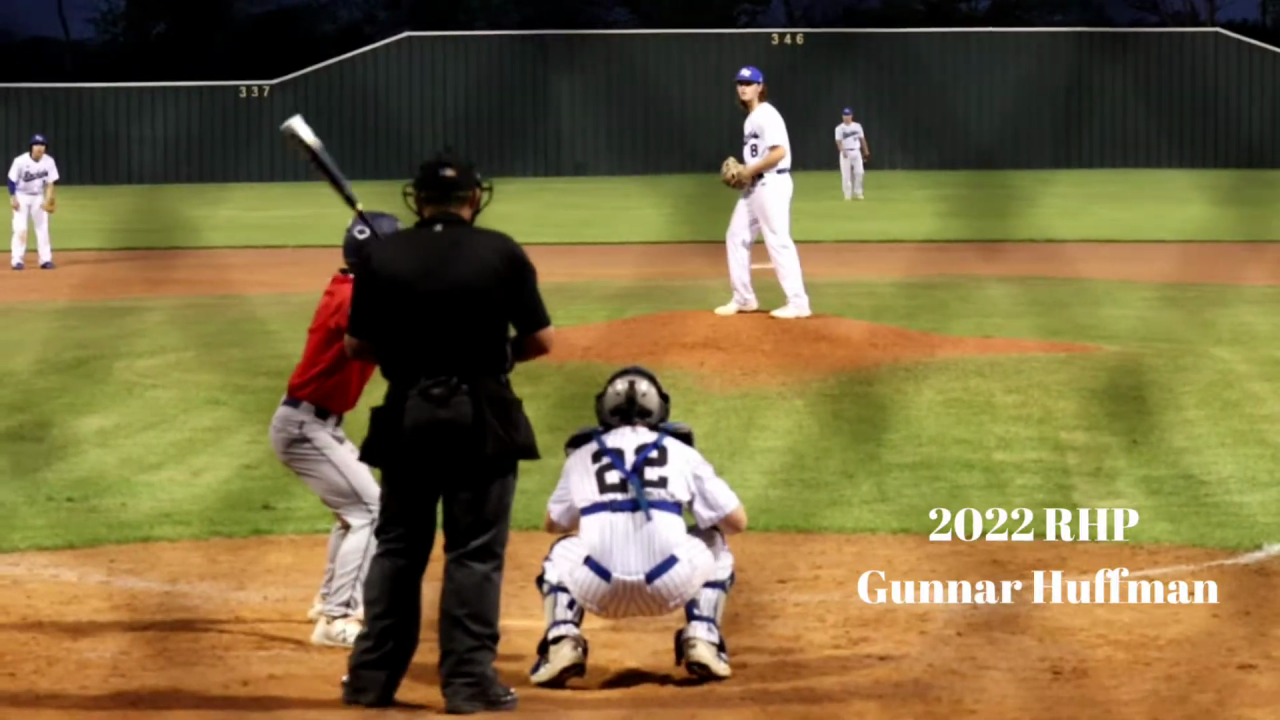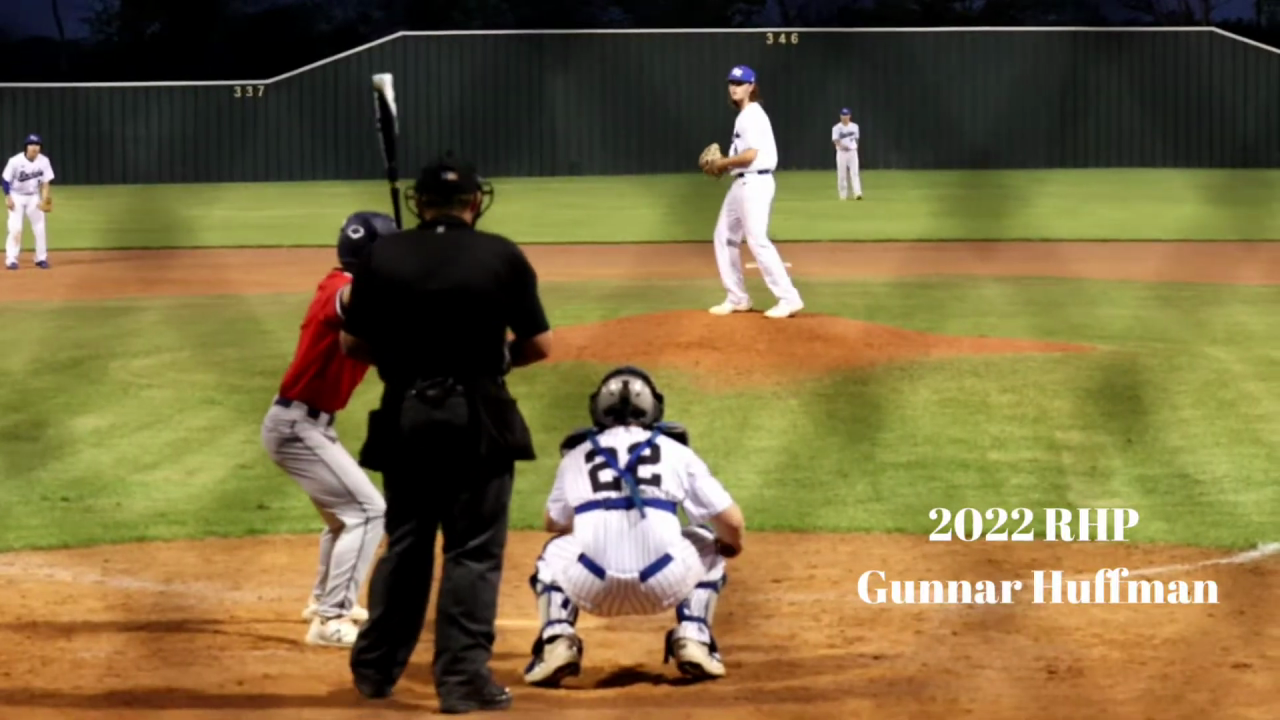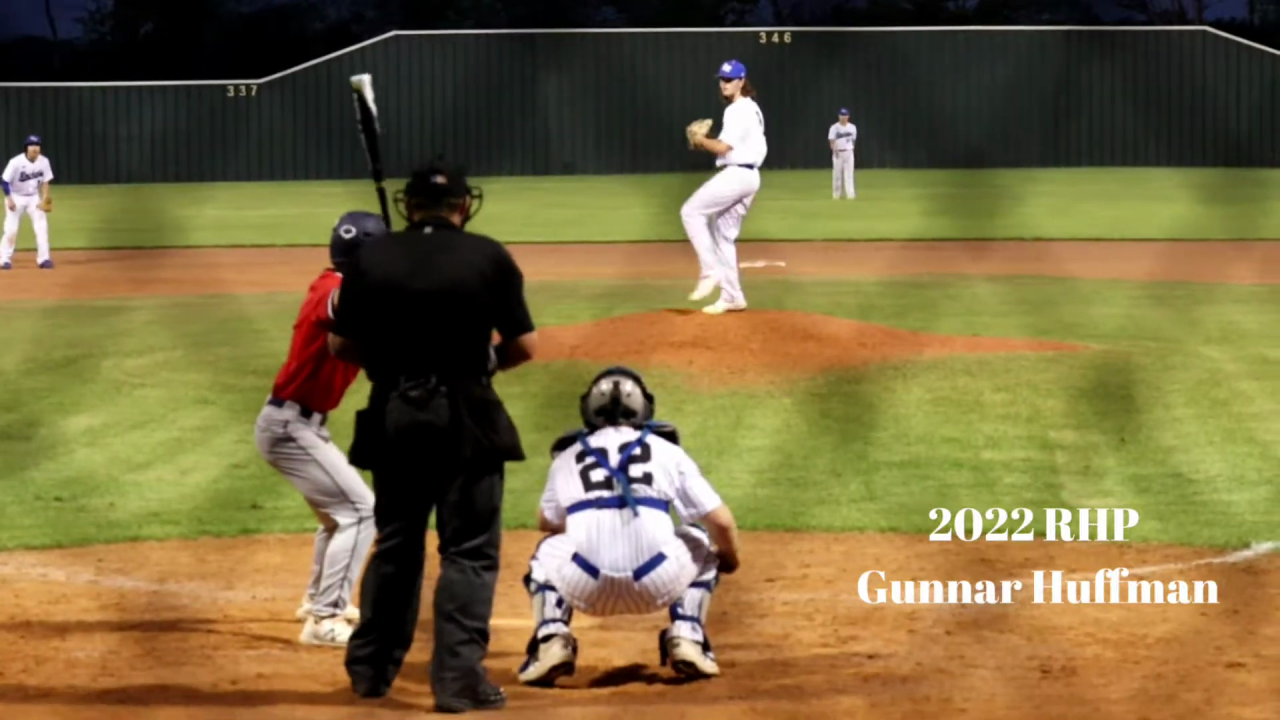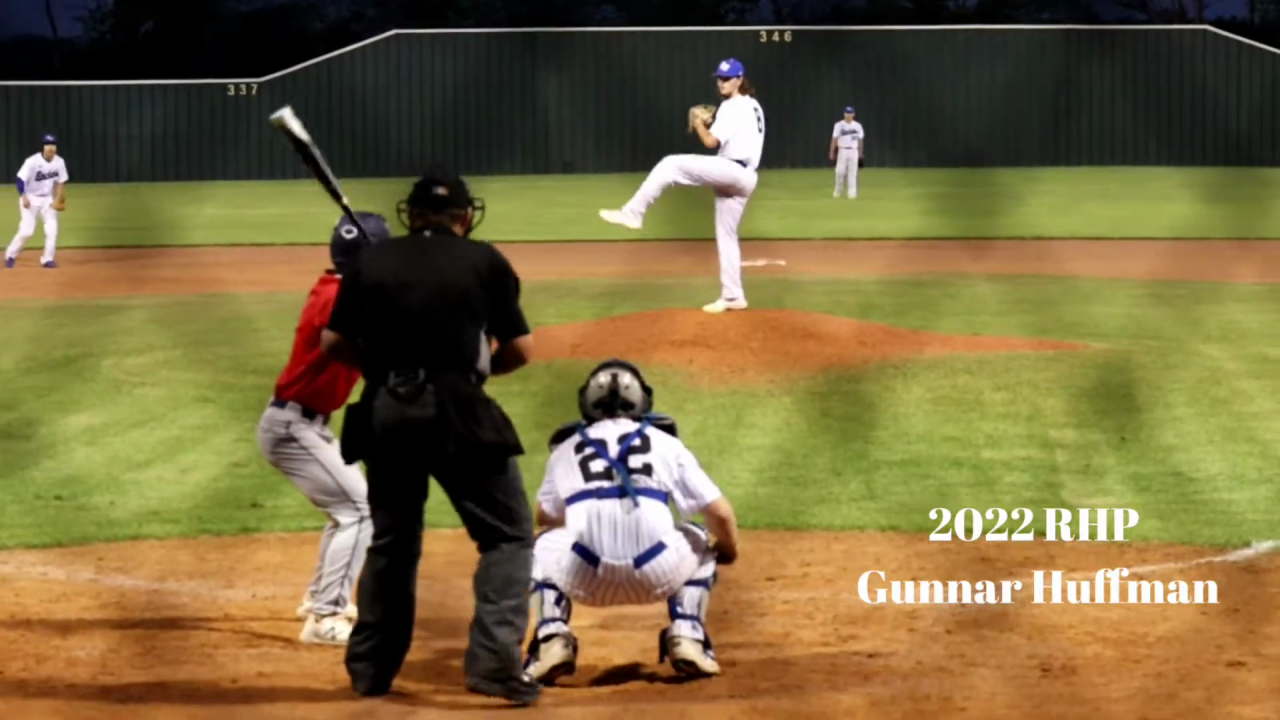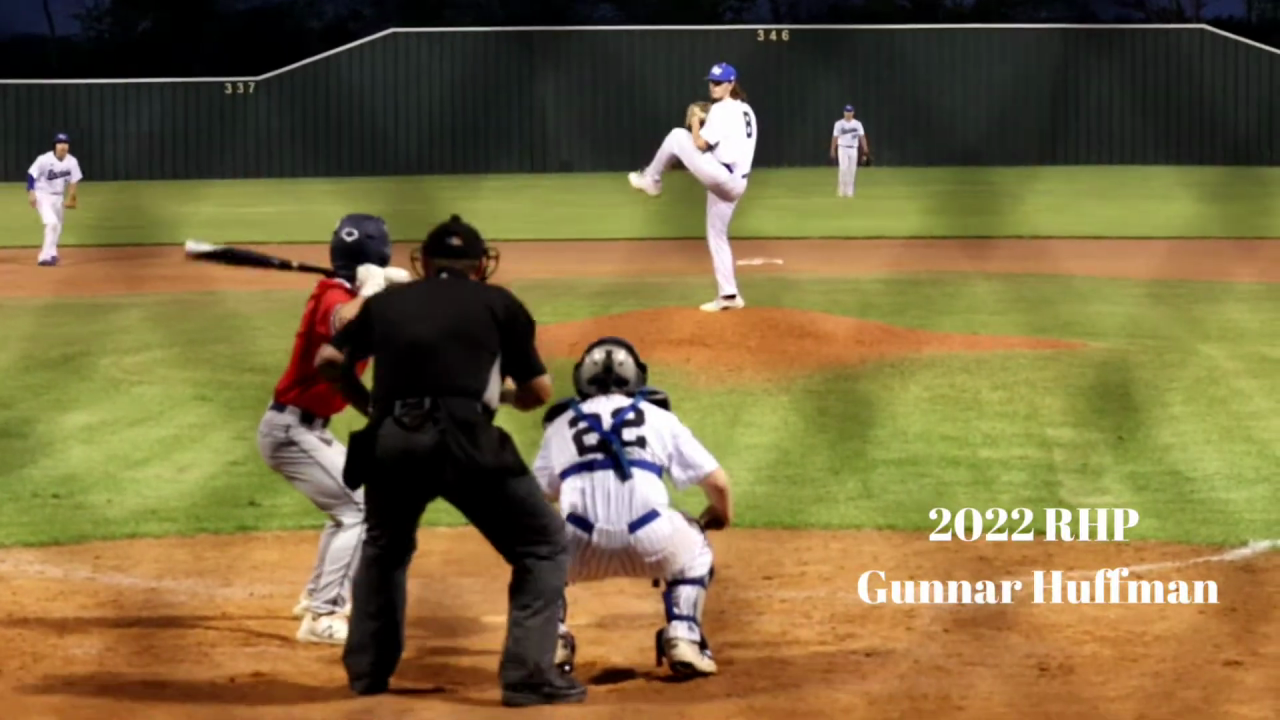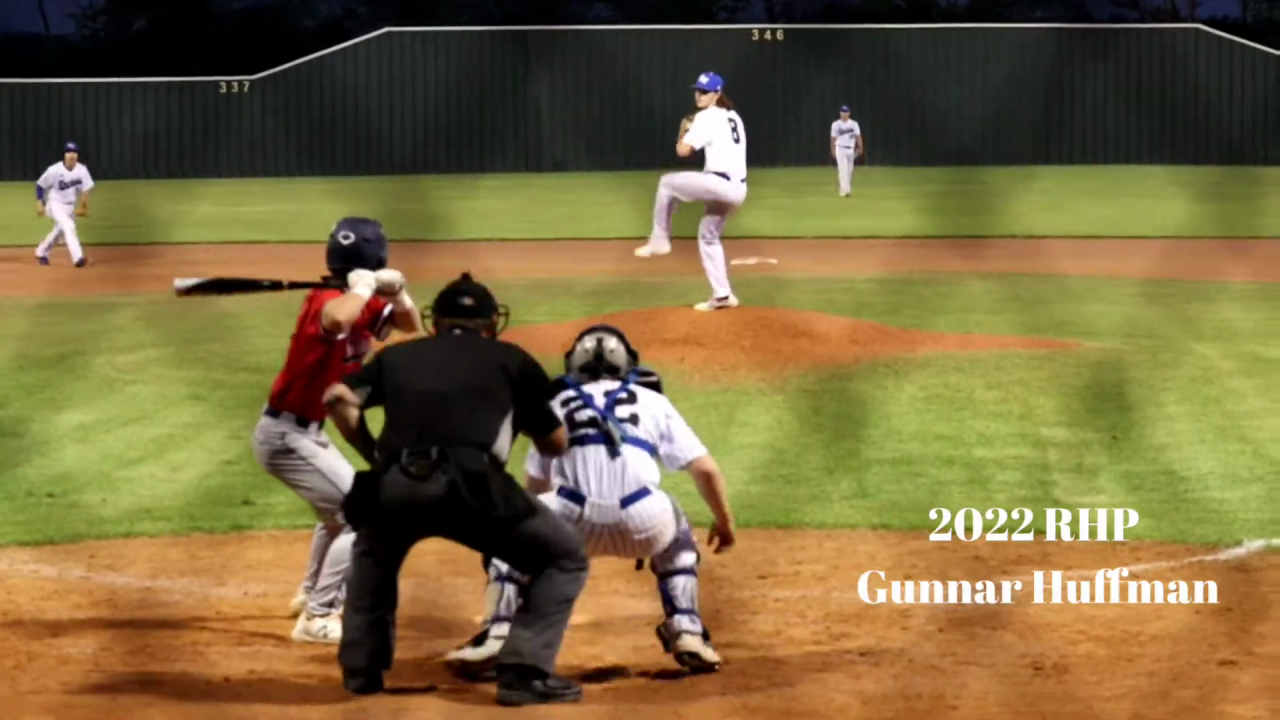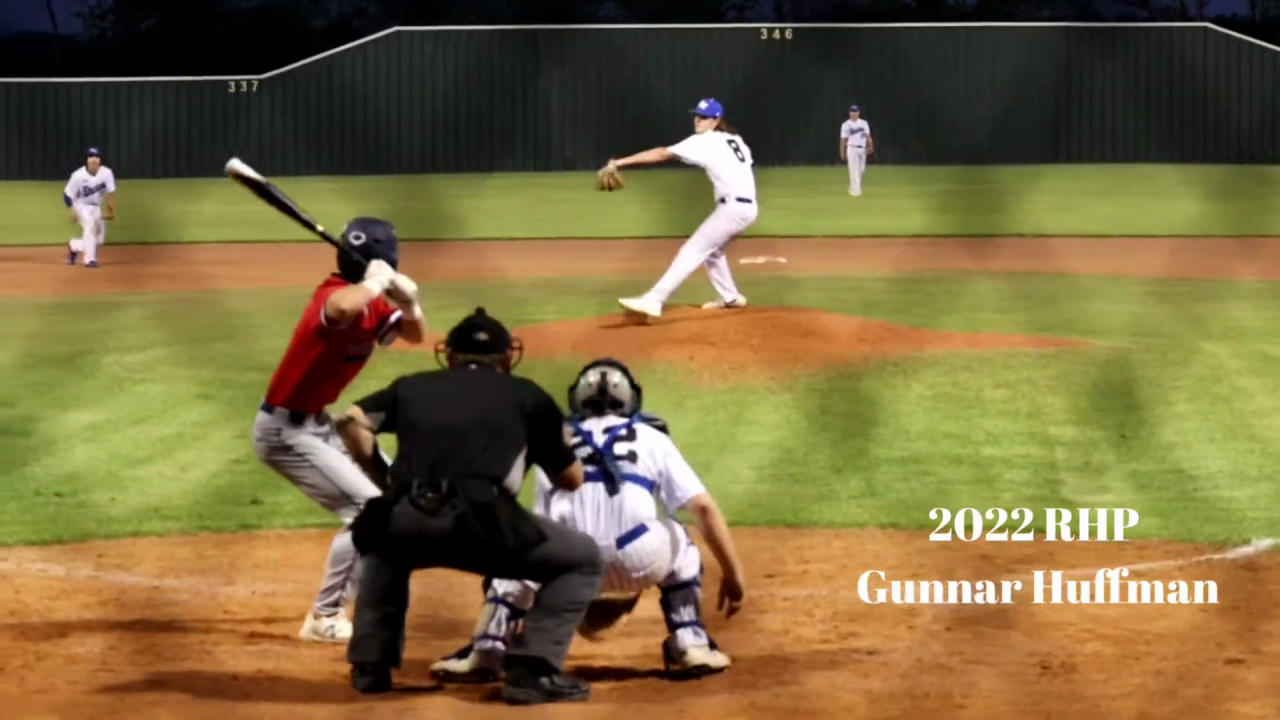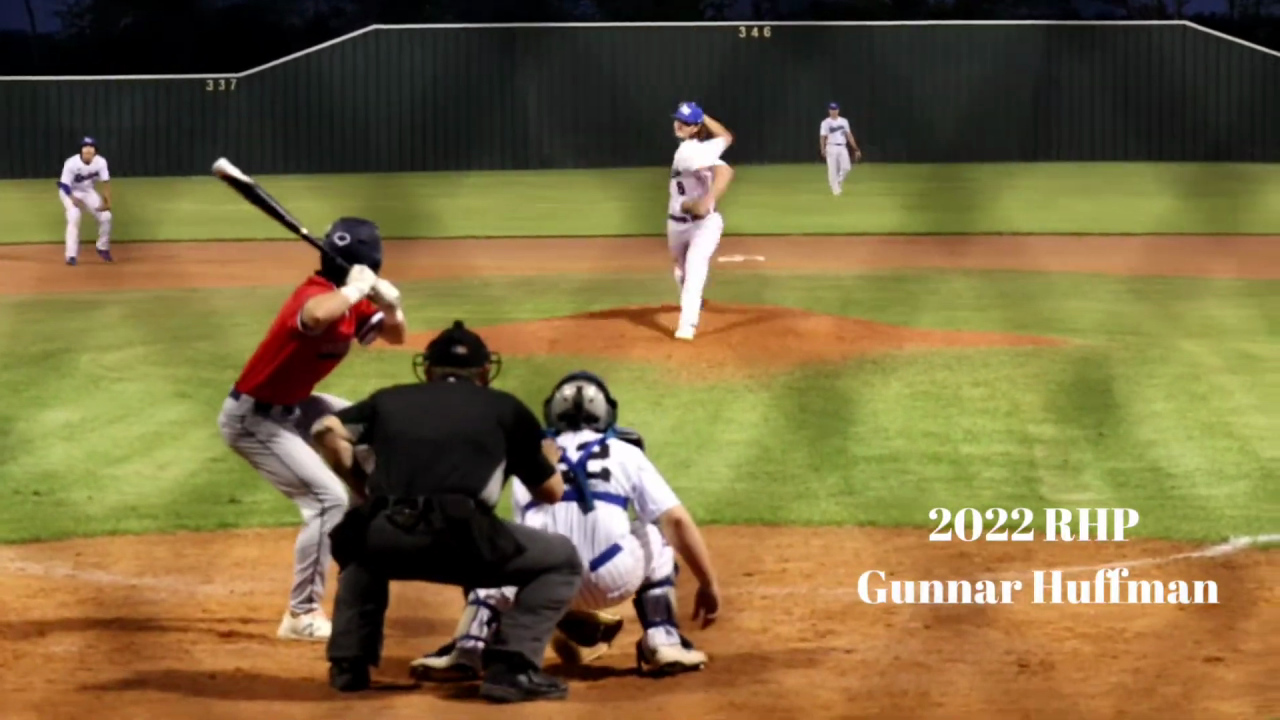
dt=0.2s
person 1, frame 1
left shoulder: (382, 255)
right shoulder: (500, 252)
left elbow: (357, 346)
right elbow: (541, 339)
left hip: (408, 415)
right hip: (480, 415)
left knee: (398, 548)
right knee: (475, 553)
left ankle: (372, 676)
right ankle: (468, 681)
person 1, frame 2
left shoulder: (383, 255)
right shoulder: (501, 255)
left elbow: (353, 343)
right elbow: (539, 344)
left hip: (406, 415)
right hip: (477, 417)
left knee: (406, 546)
right knee: (473, 552)
left ankle: (376, 667)
right ankle: (462, 679)
person 1, frame 3
left shoulder: (371, 257)
right shoulder: (488, 256)
left elbow: (340, 345)
right elbow: (524, 346)
left hip: (392, 417)
right hip: (464, 417)
left knee: (395, 545)
right knee: (469, 552)
left ankle: (370, 667)
right ankle: (457, 678)
person 1, frame 4
left shoulder: (370, 260)
right shoulder: (484, 260)
left elbow: (334, 342)
right elbow: (520, 349)
left hip: (384, 414)
right hip: (456, 413)
left knee: (391, 541)
right knee: (507, 535)
left ankle: (370, 667)
right ankle: (495, 662)
person 1, frame 5
left shoulder: (386, 300)
right shoulder: (498, 302)
left elbow: (329, 360)
right elbow: (539, 391)
left wrist: (371, 405)
right wrist: (506, 395)
left hip: (391, 442)
right hip: (462, 441)
left knee: (385, 549)
right knee: (542, 545)
left ankle: (367, 669)
right ankle: (529, 675)
person 1, frame 6
left shoulder: (398, 354)
right shoulder: (511, 358)
left elbow: (337, 398)
right elbow: (555, 445)
left wrist: (373, 453)
right wrist: (519, 418)
left hip: (395, 488)
right hip: (469, 487)
left knee: (373, 554)
right knee: (564, 559)
left ankle: (361, 669)
right ankle: (525, 673)
person 1, frame 7
left shoulder: (411, 386)
right shoulder: (527, 394)
left elbow: (350, 420)
right elbow: (571, 480)
left wrist: (386, 479)
right wrist: (566, 443)
left hip: (406, 522)
right hip: (478, 523)
left knee: (384, 549)
right knee: (582, 561)
left ankle: (370, 665)
right ankle: (533, 671)
person 1, frame 8
left shoulder: (389, 399)
right shoulder: (506, 407)
left elbow: (326, 431)
right elbow: (551, 492)
left wrist: (363, 487)
right wrist: (548, 457)
left hip: (385, 539)
right hip: (457, 539)
left knee: (366, 539)
right knee: (562, 561)
left ankle: (348, 663)
right ankle: (512, 669)
person 2, frame 1
left shoulder: (356, 290)
right shoulder: (349, 297)
left hip: (314, 421)
right hip: (305, 425)
left knee: (355, 510)
right knee: (372, 513)
left ankle: (332, 600)
right ankle: (335, 620)
person 2, frame 2
left shoulder: (353, 290)
right shoulder: (340, 290)
left hip: (305, 421)
right hip: (296, 425)
left knee: (344, 512)
right knee: (367, 512)
left ankle: (327, 601)
right ankle: (330, 621)
person 2, frame 3
left shoulder: (348, 293)
right shoulder: (331, 290)
left hip: (299, 421)
right hip: (289, 425)
left knee: (339, 510)
right knee: (360, 511)
left ankle: (320, 599)
right ankle: (324, 620)
person 2, frame 4
right shoulder: (335, 294)
left hip: (303, 423)
right hip: (292, 426)
left knee: (347, 507)
right knee: (361, 510)
left ankle: (321, 598)
right ankle: (324, 619)
person 2, frame 5
left shoulder: (352, 293)
right shoulder: (335, 299)
right elbow: (353, 325)
left wrist: (398, 284)
right wrist: (373, 285)
left hip: (305, 426)
right hip: (291, 429)
left knee: (348, 506)
right knee: (363, 511)
left ankle: (318, 597)
right ankle: (322, 618)
person 2, frame 6
left shoulder: (357, 299)
right shoulder: (327, 300)
left elbow: (410, 325)
right elbow: (339, 321)
left wrist: (396, 291)
right wrist: (362, 288)
left hip: (303, 430)
right hip: (287, 436)
left knee: (342, 507)
left ankle: (312, 593)
right ankle: (317, 618)
person 2, frame 7
left shoulder: (371, 303)
right shoulder: (334, 294)
left elbow: (415, 335)
right elbow: (345, 308)
left wrist: (408, 300)
right wrist: (377, 283)
left hip: (310, 421)
right hip: (284, 431)
left ankle: (345, 575)
right ankle: (324, 618)
person 2, frame 8
left shoulder: (350, 303)
right shoulder: (315, 296)
left elbow: (395, 336)
right elbow: (318, 316)
left wrist: (390, 304)
right wrist: (357, 289)
left hip: (285, 407)
right hip: (252, 417)
right knee: (329, 500)
right ankle: (302, 615)
person 3, frame 1
left shoulder: (582, 455)
right shoulder: (681, 452)
left elbow: (553, 523)
right elbow: (737, 521)
right wrist: (708, 514)
left hip: (599, 589)
right hip: (669, 585)
left knee: (561, 555)
right knee: (714, 547)
left ankle: (562, 645)
right ankle: (702, 641)
person 3, frame 2
left shoulder: (577, 456)
right shoulder: (676, 451)
left elbow: (554, 522)
right elbow: (732, 521)
right wrist: (732, 546)
left hip: (592, 587)
right hip: (663, 583)
left knee: (555, 554)
right knee: (709, 548)
left ankle: (557, 644)
right ankle: (693, 641)
person 3, frame 3
left shoulder: (568, 457)
right shoulder: (666, 451)
left elbow: (547, 523)
right elbow: (721, 522)
right wrist: (729, 558)
left hip: (586, 587)
right hip: (657, 583)
left knee: (547, 553)
right knee: (699, 547)
left ankle: (551, 643)
right ankle: (686, 639)
person 3, frame 4
left shoulder: (566, 448)
right shoulder: (665, 443)
left elbow: (544, 515)
right elbow: (720, 513)
right wrist: (727, 548)
left hip: (586, 577)
right hip: (657, 573)
left knee: (544, 550)
right knee: (699, 547)
left ankle: (552, 642)
right ankle: (687, 639)
person 3, frame 5
left shoulder: (561, 424)
right shoulder: (658, 417)
left elbow: (540, 492)
right elbow: (718, 483)
right wrist: (720, 514)
left hip: (581, 547)
right hip: (650, 541)
right knee: (693, 545)
right ankle: (683, 639)
person 3, frame 6
left shoulder: (556, 404)
right shoulder: (650, 400)
left elbow: (536, 487)
right elbow: (705, 469)
right wrist: (724, 521)
left hip: (573, 516)
right hip: (641, 516)
right knee: (677, 536)
left ankle: (498, 637)
right ankle: (686, 634)
person 3, frame 7
right shoulder: (651, 436)
right elbow: (703, 506)
right wrist: (733, 575)
right hip: (639, 556)
right knee: (678, 545)
left ankle: (485, 652)
right ankle: (691, 645)
person 3, frame 8
right shoulder: (626, 452)
right elbow: (677, 520)
right wrist: (708, 585)
right hip: (612, 577)
right knee: (653, 541)
left ankle: (466, 651)
right ankle: (663, 643)
person 4, frame 1
left shoulder: (767, 114)
right shoulder: (750, 119)
left elbow: (779, 153)
left wrist: (750, 170)
right wrist: (743, 172)
left hip: (772, 184)
right hip: (756, 185)
left knee: (778, 242)
right knee: (736, 237)
left ankle: (798, 303)
right ankle: (744, 298)
person 4, frame 2
left shoulder: (753, 115)
right shoulder: (743, 116)
left elbow: (750, 155)
left wrist: (723, 162)
right wrist: (726, 164)
left hip: (755, 184)
right hip: (742, 184)
left knee: (757, 241)
right knee: (724, 237)
left ankle: (788, 298)
right ankle: (738, 298)
person 4, frame 3
left shoulder: (737, 110)
right shoulder: (750, 108)
left elbow: (722, 147)
left wrist: (699, 140)
right wrist: (706, 142)
left hip: (736, 175)
right hip: (745, 176)
left knee: (691, 212)
right knee: (724, 234)
left ankle: (710, 272)
right ankle: (731, 296)
person 4, frame 4
left shoulder: (732, 106)
right shoulder: (753, 106)
left elbow: (711, 142)
left wrist: (697, 125)
right wrist: (705, 126)
left hip: (729, 170)
right hip: (746, 178)
left knee: (670, 164)
right knee: (726, 235)
left ankle: (632, 213)
right ankle: (733, 296)
person 4, frame 5
left shoulder: (722, 109)
right shoulder: (746, 110)
left elbow: (700, 144)
left wrist: (695, 124)
right wrist: (706, 125)
left hip: (719, 174)
right hip: (736, 182)
left knee: (677, 137)
right knee: (717, 236)
left ankle: (651, 181)
right ankle: (729, 295)
person 4, frame 6
left shoulder: (706, 117)
right shoulder: (734, 117)
left elbow: (683, 150)
left wrist: (684, 134)
right wrist: (694, 137)
left hip: (717, 185)
right hip: (737, 190)
left knee: (668, 183)
right knee: (708, 238)
left ankle: (659, 240)
right ankle: (722, 296)
person 4, frame 7
left shoulder: (703, 141)
right shoulder: (735, 140)
left elbow: (662, 153)
right elbow: (745, 163)
left wrist: (620, 162)
left hip: (733, 209)
right hip: (746, 208)
left knee: (694, 251)
right knee: (711, 251)
left ankle: (654, 300)
right ankle: (730, 297)
person 4, frame 8
left shoulder: (692, 151)
right shoulder: (701, 146)
left elbow: (724, 171)
right elbow: (725, 137)
left wrist: (708, 201)
right wrist: (704, 117)
left hip: (704, 223)
left knee: (696, 266)
right knee: (681, 268)
left ankle: (688, 323)
right ankle: (693, 300)
